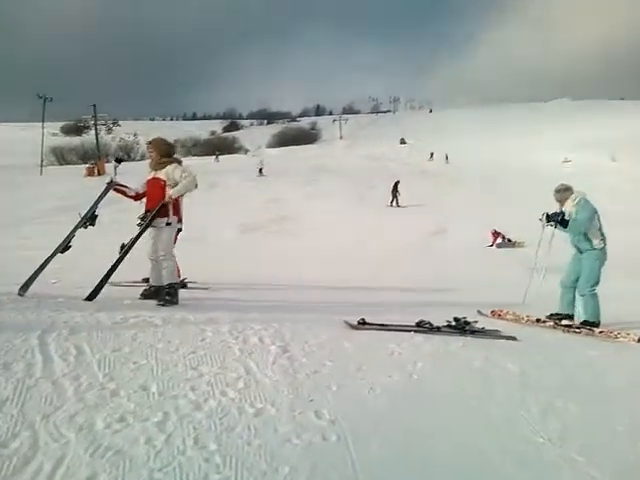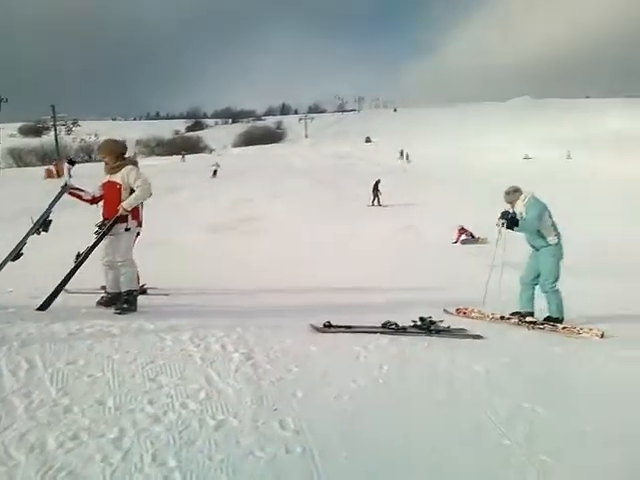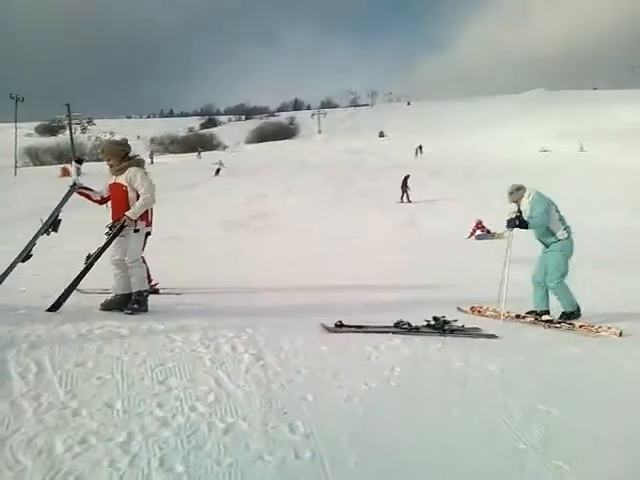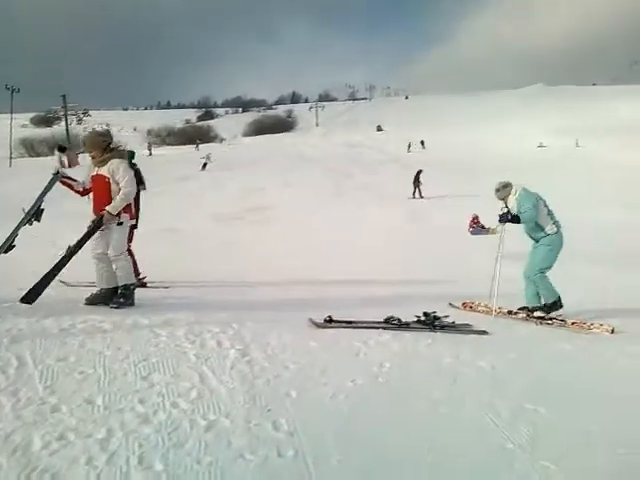
dt=0.2s
person 1, frame 1
left shoulder: (173, 168)
right shoulder: (152, 173)
left elbow: (191, 180)
right elbow: (138, 194)
left wrist: (173, 193)
right wrist: (118, 187)
left hip: (169, 219)
right hip: (155, 219)
left knee: (165, 253)
right knee: (154, 254)
left ankle: (171, 290)
right ankle: (156, 286)
person 1, frame 2
left shoulder: (129, 170)
right shoulder: (109, 176)
left elbow: (145, 189)
right elbow: (94, 197)
left wrist: (127, 205)
right wrist: (73, 191)
left hip: (127, 223)
left knee: (123, 259)
right knee: (108, 259)
left ankle: (130, 297)
right ankle: (114, 293)
person 1, frame 3
left shoulder: (135, 172)
right shoulder: (115, 176)
left elbow: (148, 196)
right elbow: (102, 197)
left wrist: (131, 215)
right wrist: (81, 190)
left hip: (136, 224)
right hip: (120, 225)
left knee: (132, 259)
right knee: (117, 259)
left ankle: (140, 297)
right ankle: (123, 295)
person 1, frame 4
left shoulder: (117, 163)
right shoulder: (97, 167)
left elbow: (129, 190)
right elbow: (84, 189)
left wrist: (111, 210)
right wrist: (63, 179)
left hip: (119, 216)
right hip: (103, 218)
left knee: (117, 253)
right knee: (99, 253)
left ankle: (126, 291)
right ankle: (108, 289)
person 2, frame 1
left shoulder: (584, 207)
right shoulder: (572, 208)
left elbow: (579, 227)
right elbow: (569, 228)
left wrist: (562, 220)
right wrist: (553, 221)
left hip: (593, 252)
right hip: (580, 251)
left knee: (585, 288)
right knee: (568, 282)
left ankle: (592, 320)
right ankle: (566, 313)
person 2, frame 2
left shoulder: (534, 205)
right shoulder: (525, 207)
left elbow: (531, 225)
right elbow: (525, 227)
left wrist: (514, 221)
right wrist: (509, 224)
left hip: (550, 249)
right hip: (538, 249)
left knee: (547, 284)
right knee: (527, 280)
left ankle: (556, 316)
right ankle: (526, 310)
person 2, frame 3
left shoulder: (538, 201)
right shoulder: (530, 203)
left elbow: (541, 221)
right elbow: (535, 224)
left wrist: (522, 223)
right wrist: (519, 221)
left hip: (560, 244)
right hip: (549, 245)
left knee: (553, 281)
right knee: (539, 278)
left ankle: (572, 309)
right ankle: (542, 309)
person 2, frame 4
left shoulder: (525, 197)
right shoulder: (518, 199)
left elbow: (531, 215)
right elbow: (524, 218)
left wrist: (513, 218)
right wrist: (509, 216)
left hip: (550, 239)
right hip: (541, 239)
left knee: (535, 272)
right knee: (529, 273)
left ankle: (553, 300)
right ankle: (534, 305)
